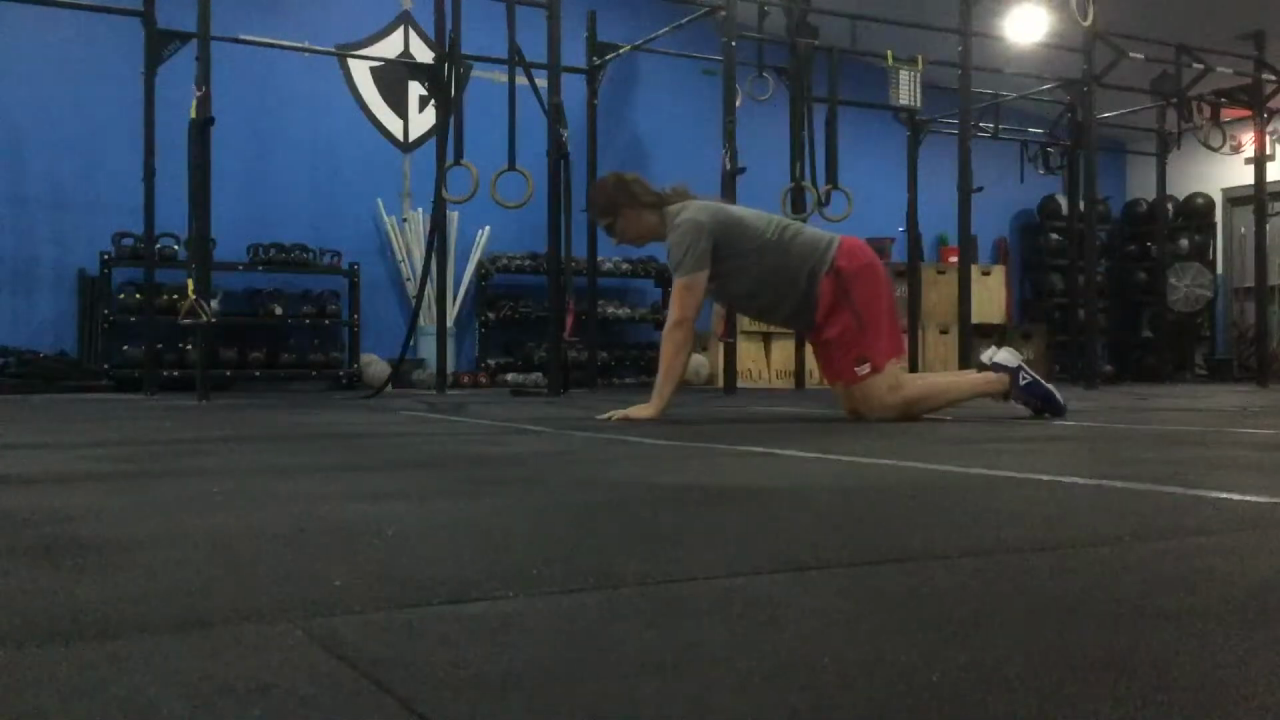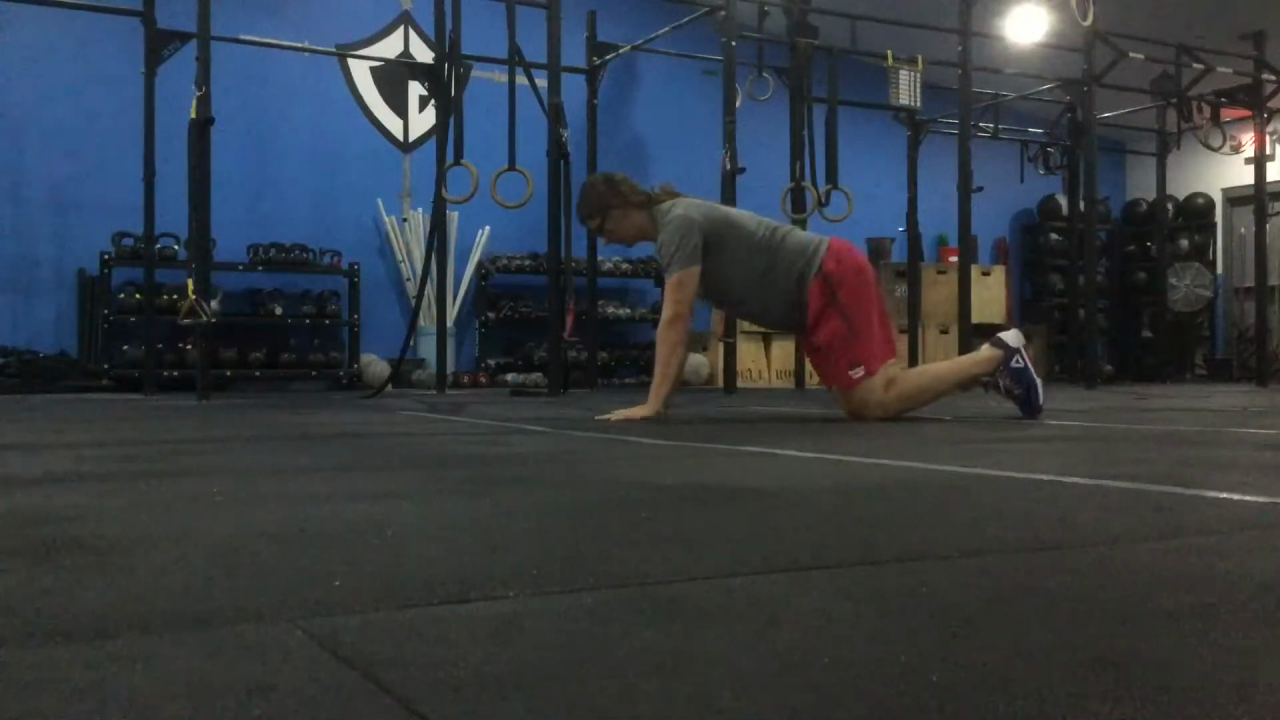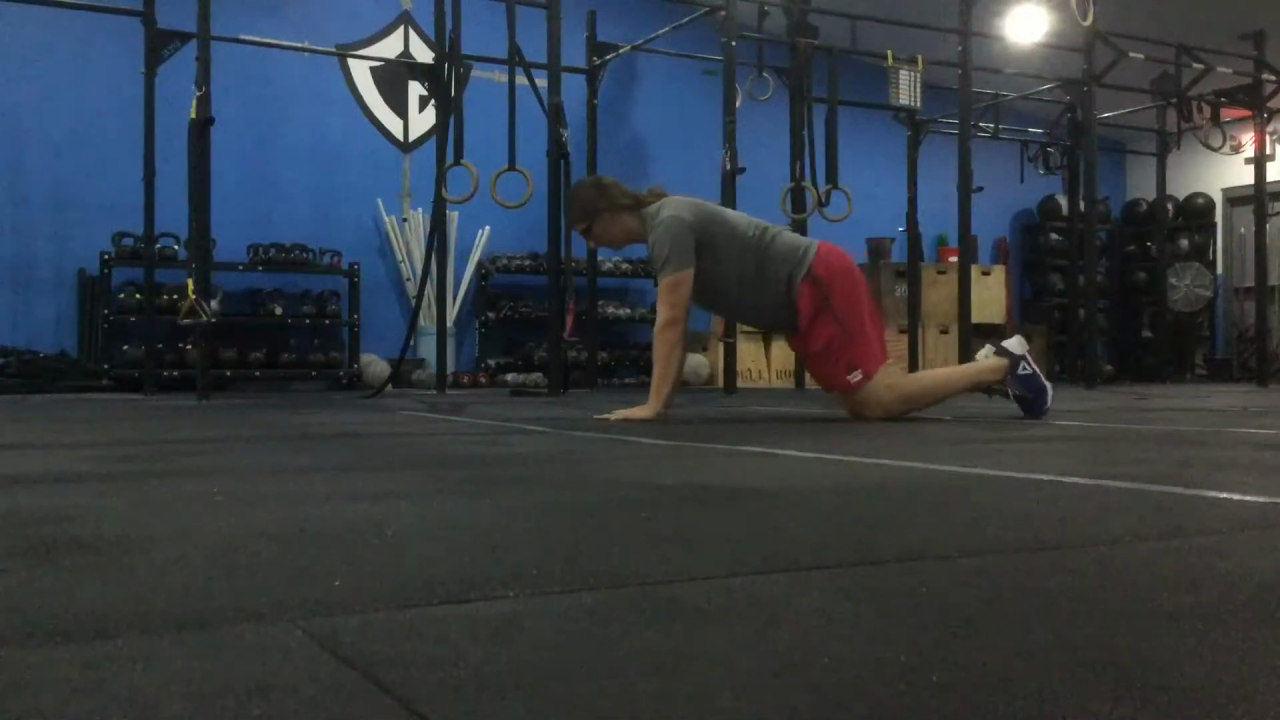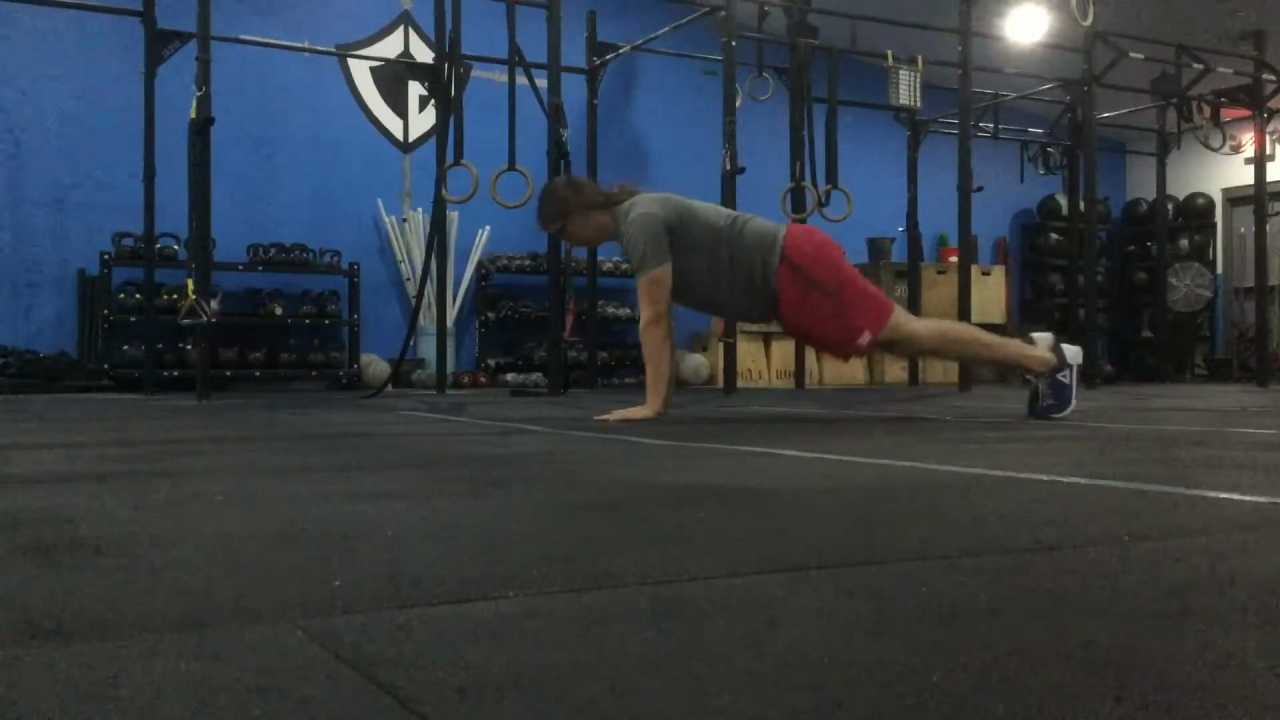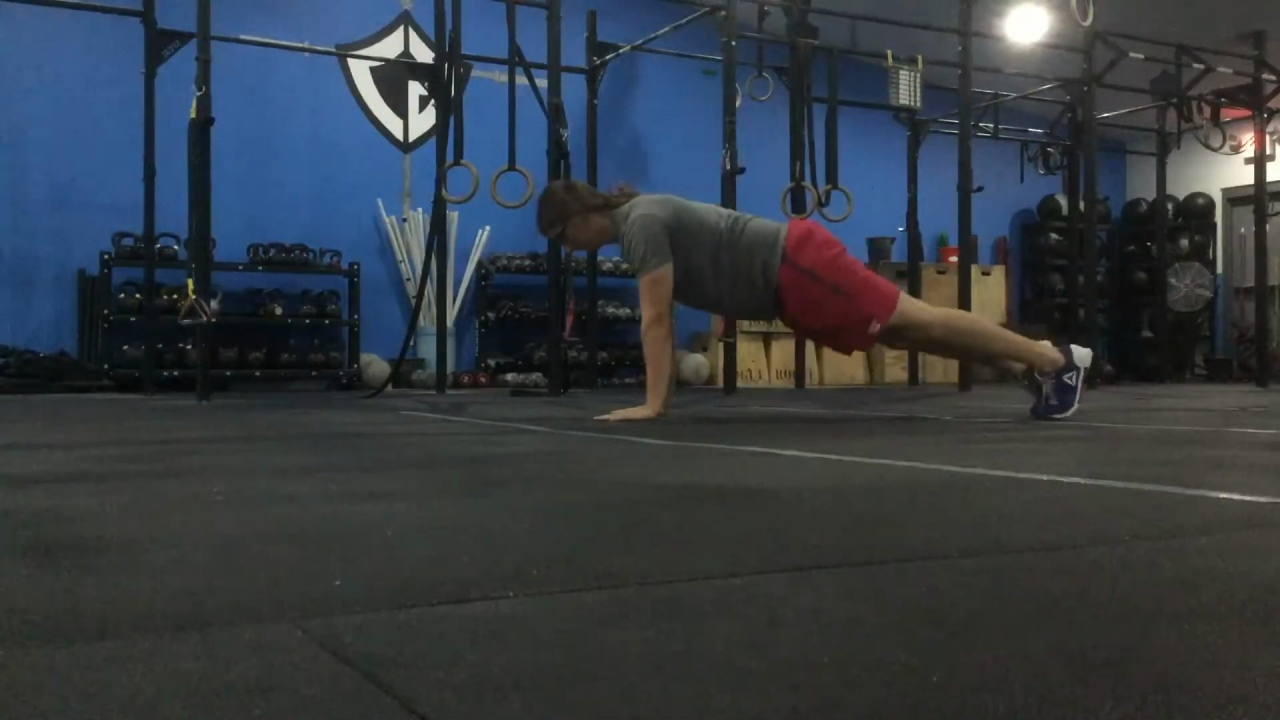
dt=0.4s
person 1, frame 1
left shoulder: (687, 226)
right shoulder: (689, 224)
left elbow: (681, 323)
right elbow: (699, 322)
left wrist: (655, 405)
right wrist: (661, 397)
left hip: (844, 275)
right hip: (831, 287)
left knee: (880, 402)
right knee: (861, 403)
left ankle: (1004, 378)
right ankle: (990, 373)
person 1, frame 2
left shoulder: (677, 223)
right shoulder: (680, 223)
left elbow: (675, 319)
right elbow: (682, 320)
left wrist: (652, 404)
right wrist: (661, 396)
left hip: (833, 279)
right hip: (821, 290)
left knee: (876, 403)
right knee: (862, 402)
left ankle: (998, 355)
right ankle: (988, 367)
person 1, frame 3
left shoulder: (668, 224)
right shoulder: (666, 224)
left elbow: (671, 321)
right elbow: (675, 324)
left wrist: (653, 405)
right wrist: (661, 397)
left hip: (819, 282)
right hip: (812, 290)
left knee: (878, 403)
right knee: (870, 398)
left ankle: (1002, 365)
right ankle: (987, 367)
person 1, frame 4
left shoulder: (640, 222)
right shoulder: (639, 219)
left elbow: (654, 320)
right elbow: (659, 321)
left wrist: (652, 404)
right wrist: (661, 394)
left hip: (795, 266)
right hip: (790, 274)
left knee: (910, 333)
right knee: (901, 337)
left ankle: (1048, 362)
right ankle: (1027, 348)
person 1, frame 5
left shoulder: (641, 224)
right shoulder: (640, 220)
left elbow: (656, 319)
right elbow: (662, 319)
left wrist: (653, 404)
right wrist: (660, 395)
left hip: (797, 263)
right hip: (790, 273)
left knee: (917, 321)
right knee: (905, 334)
left ankle: (1056, 361)
right ankle: (1030, 366)
